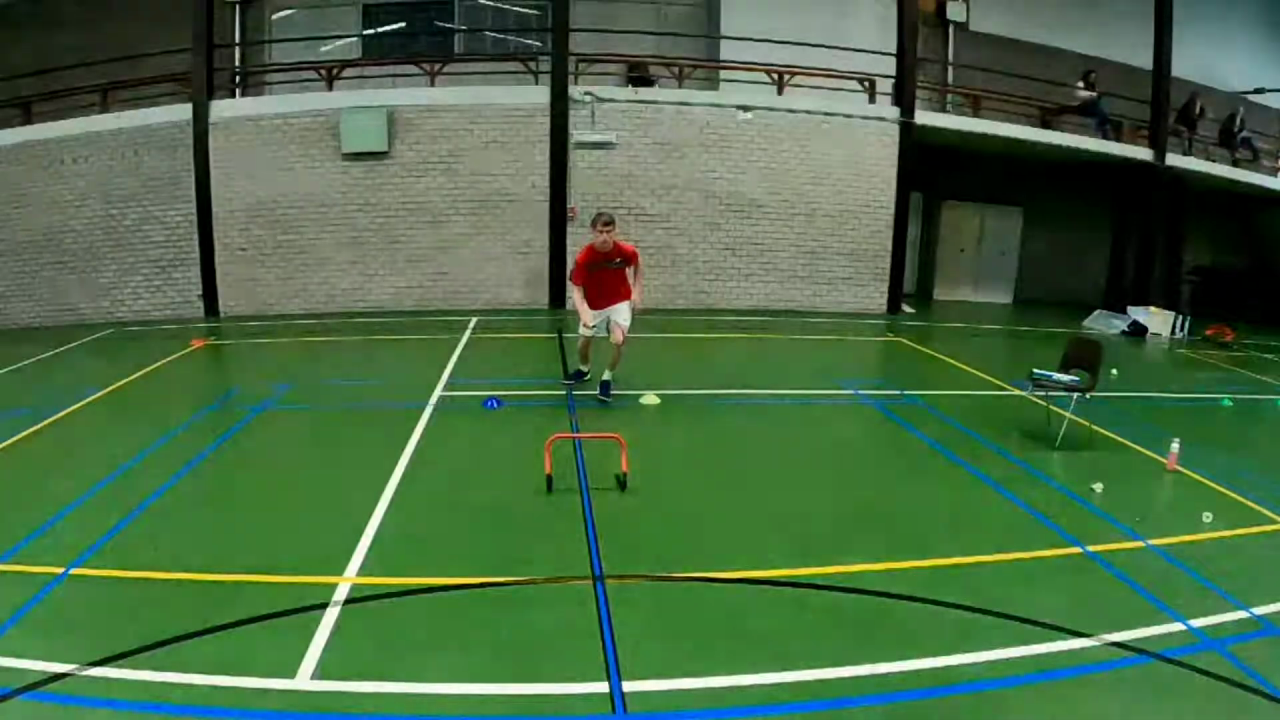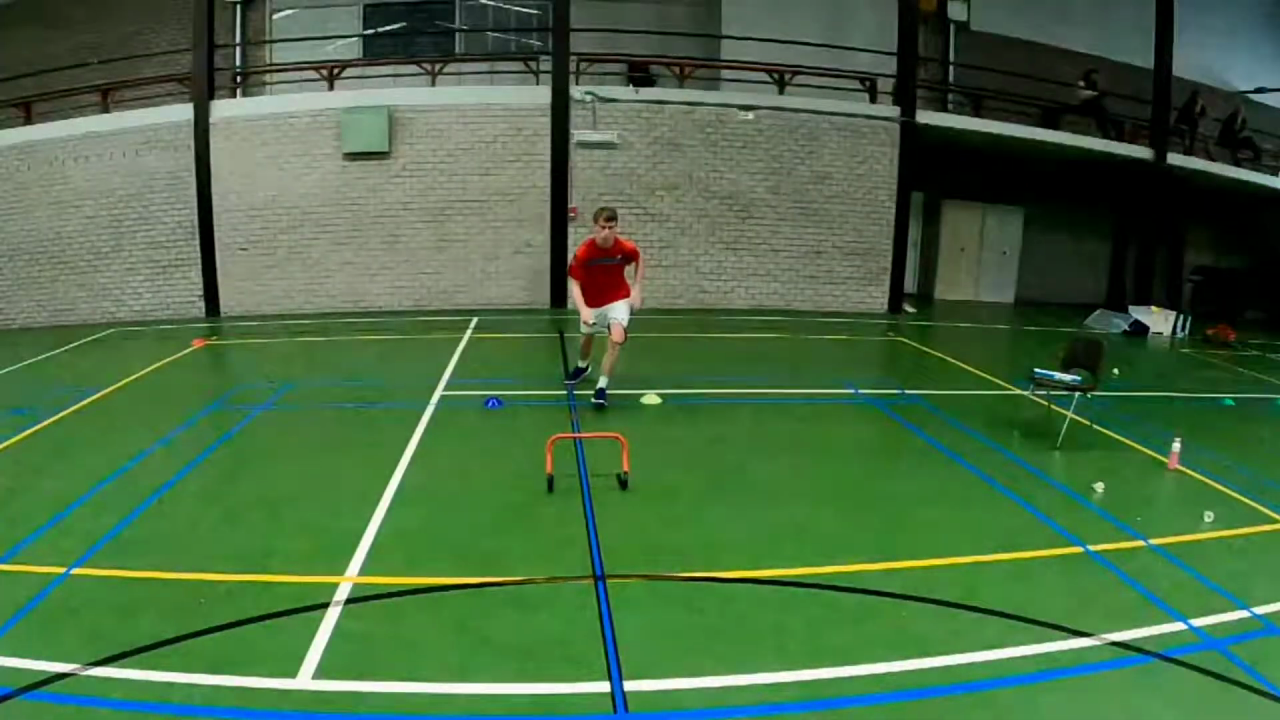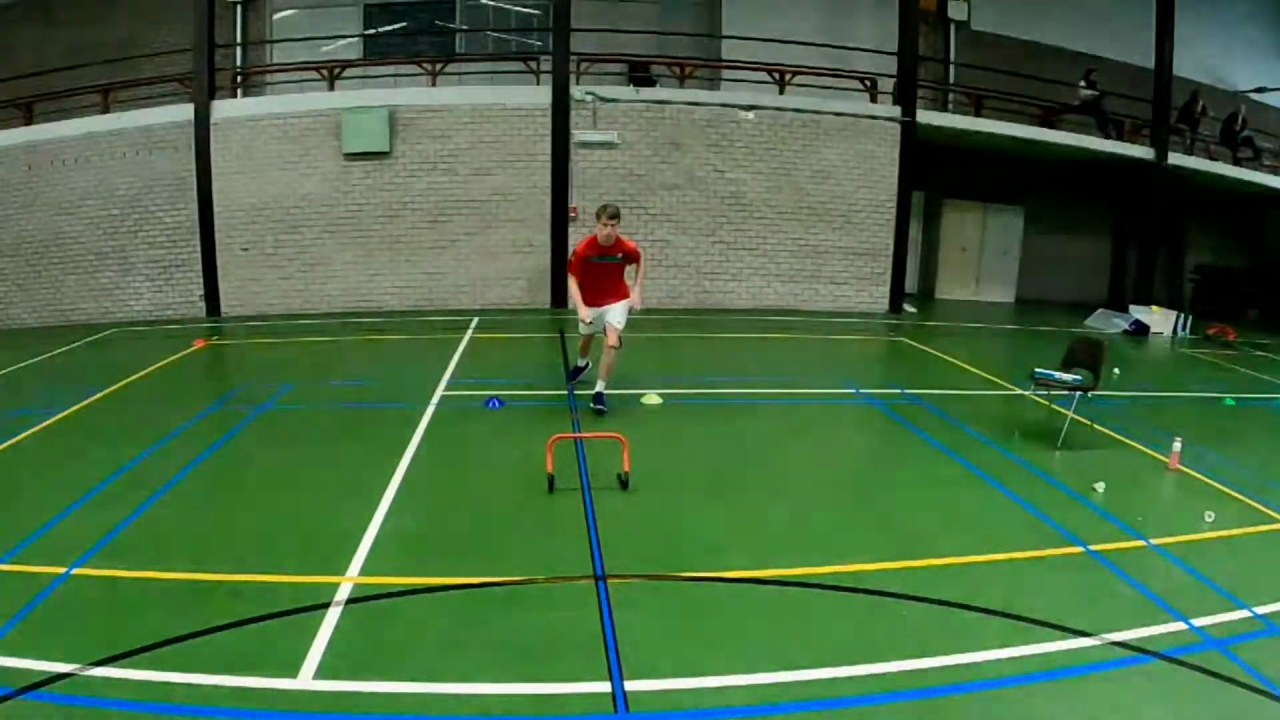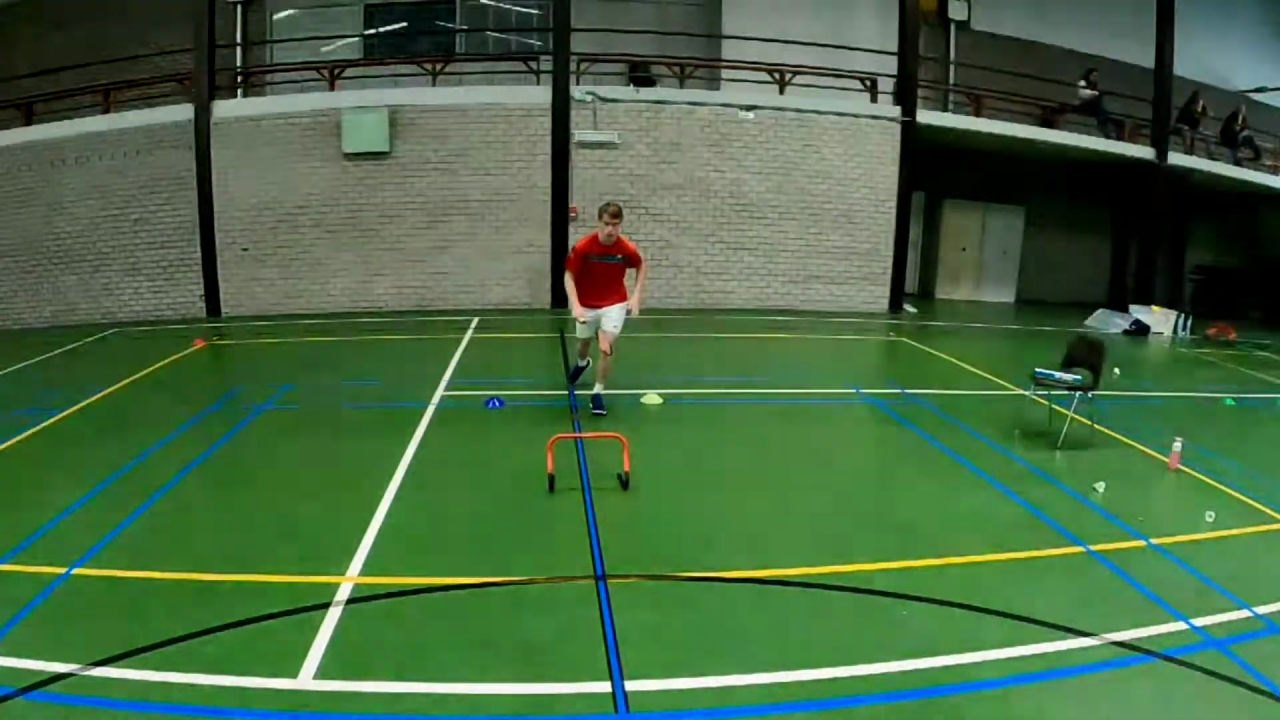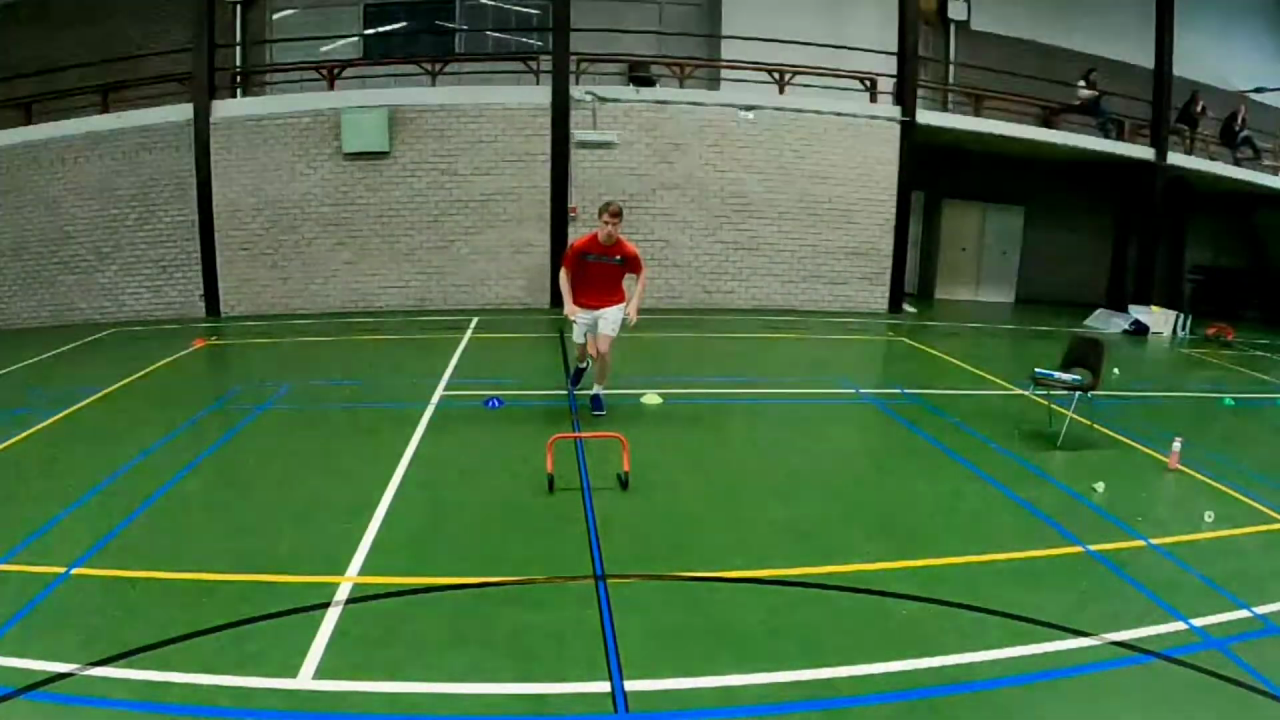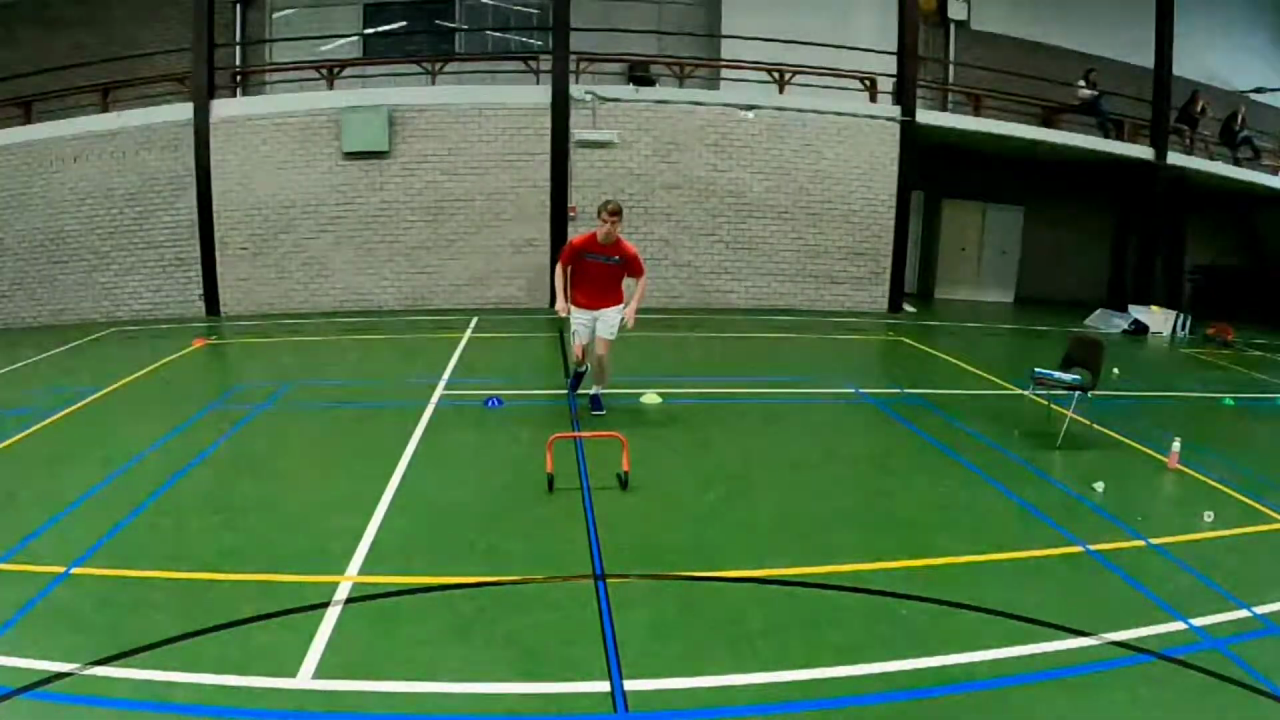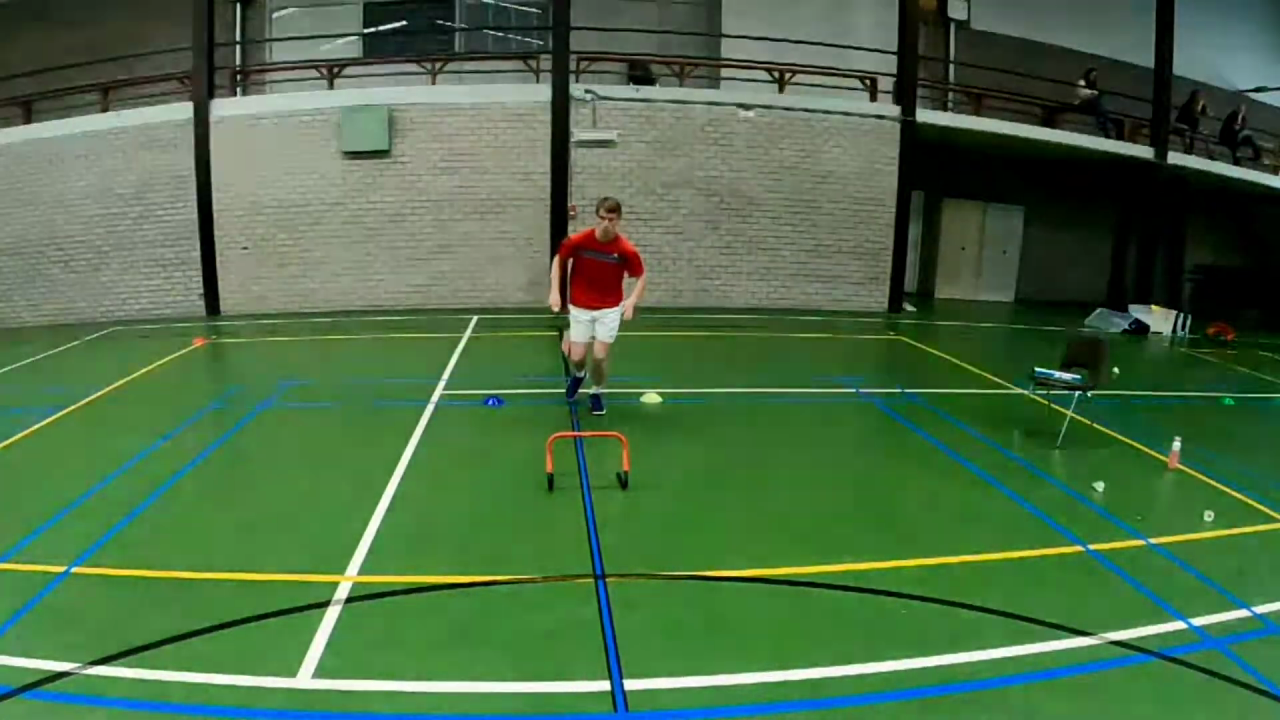
dt=0.5s
person 1, frame 1
left shoulder: (626, 251)
right shoulder: (583, 258)
left elbow: (637, 264)
right elbow: (576, 290)
left wrist: (637, 291)
right wrist: (583, 314)
left hip: (620, 301)
right hip: (594, 305)
left knee: (619, 340)
right knee: (584, 341)
left ankle: (607, 378)
right ankle: (584, 370)
person 1, frame 2
left shoulder: (627, 248)
right shoulder: (583, 253)
left elbow: (639, 261)
right elbow: (575, 284)
left wrist: (636, 290)
right wrist: (582, 310)
left hip: (619, 300)
right hip: (592, 303)
left knee: (616, 340)
right knee: (586, 337)
left ankle: (601, 387)
right ankle: (583, 366)
person 1, frame 3
left shoulder: (627, 248)
right shoulder: (583, 249)
left elbow: (640, 263)
right elbow: (572, 280)
left wrist: (636, 291)
right wrist: (581, 308)
left hip: (617, 301)
right hip: (589, 303)
left knee: (611, 343)
right knee: (586, 338)
left ankle: (599, 392)
right ankle: (582, 364)
person 1, frame 4
left shoulder: (628, 249)
right shoulder: (582, 247)
left elbow: (641, 267)
right elbow: (569, 276)
left wrist: (636, 296)
right wrist: (575, 305)
left hip: (615, 305)
right hip: (586, 305)
left knee: (606, 348)
right knee: (584, 344)
left ankle: (597, 393)
right ankle: (582, 363)
person 1, frame 5
left shoulder: (627, 251)
right shoulder: (580, 246)
left elbow: (641, 273)
right elbow: (564, 272)
left wrist: (634, 302)
right wrist: (568, 302)
left hip: (612, 306)
right hip: (582, 307)
left knee: (603, 351)
right knee: (581, 352)
left ankle: (597, 393)
right ankle: (582, 365)
person 1, frame 6
left shoulder: (627, 252)
right shoulder: (578, 244)
left elbow: (641, 277)
right elbow: (561, 267)
left wrist: (633, 305)
right wrist: (560, 298)
left hip: (611, 308)
right hip: (581, 307)
left knee: (601, 354)
right knee: (578, 356)
left ankle: (596, 393)
right ankle: (581, 368)
person 1, frame 7
left shoulder: (626, 250)
right shoulder: (577, 241)
left elbow: (641, 276)
right elbow: (558, 260)
left wrist: (633, 300)
right wrist: (555, 292)
left hip: (610, 309)
right hip: (580, 307)
left knee: (600, 356)
right knee: (577, 357)
left ankle: (596, 393)
right ankle: (578, 375)
